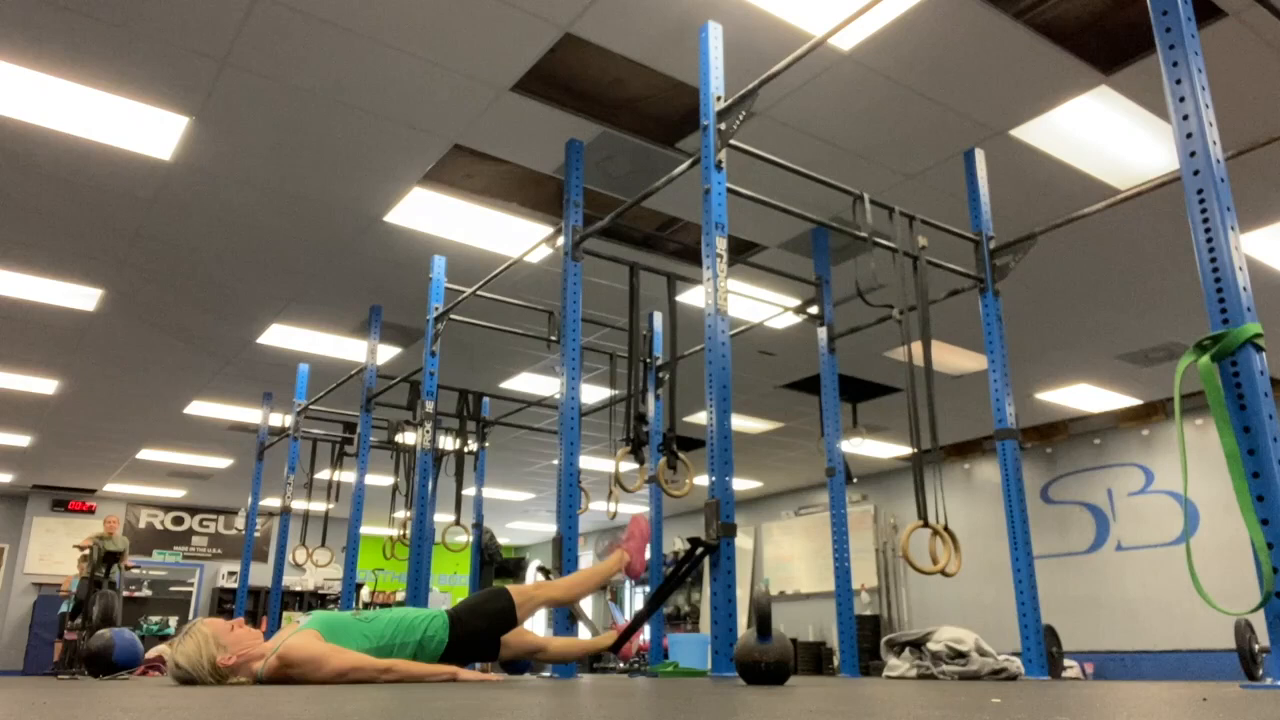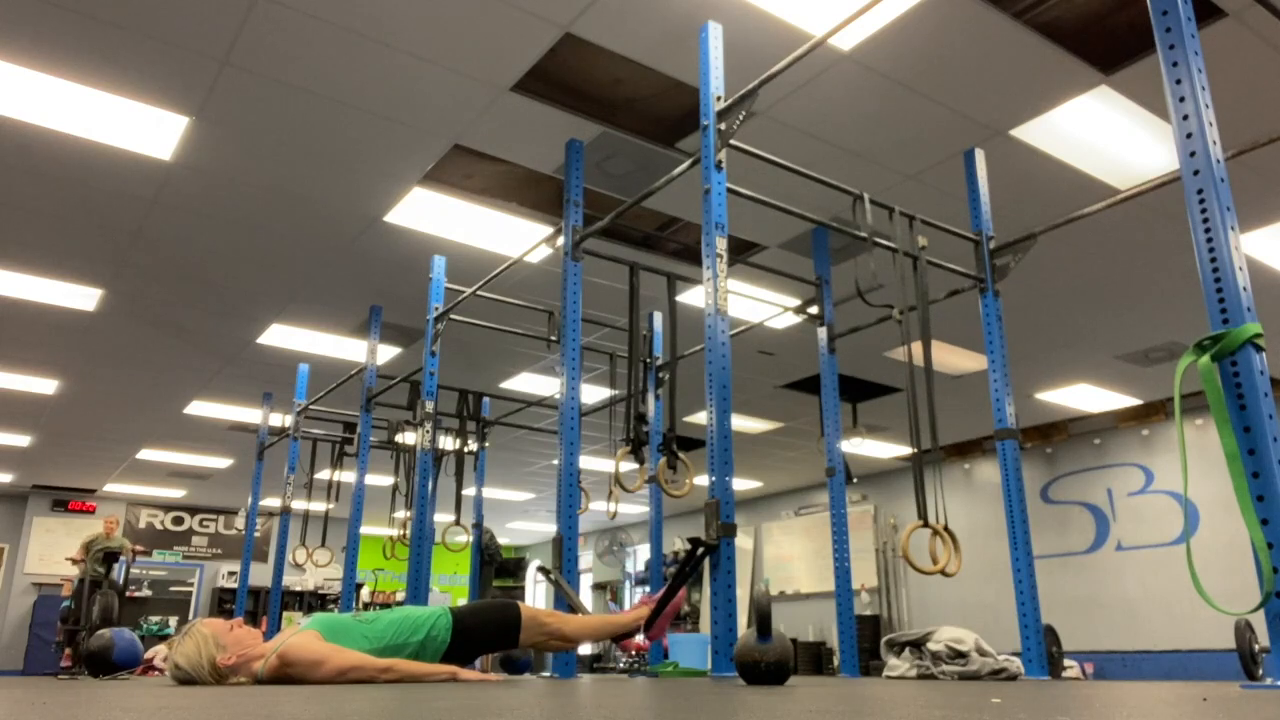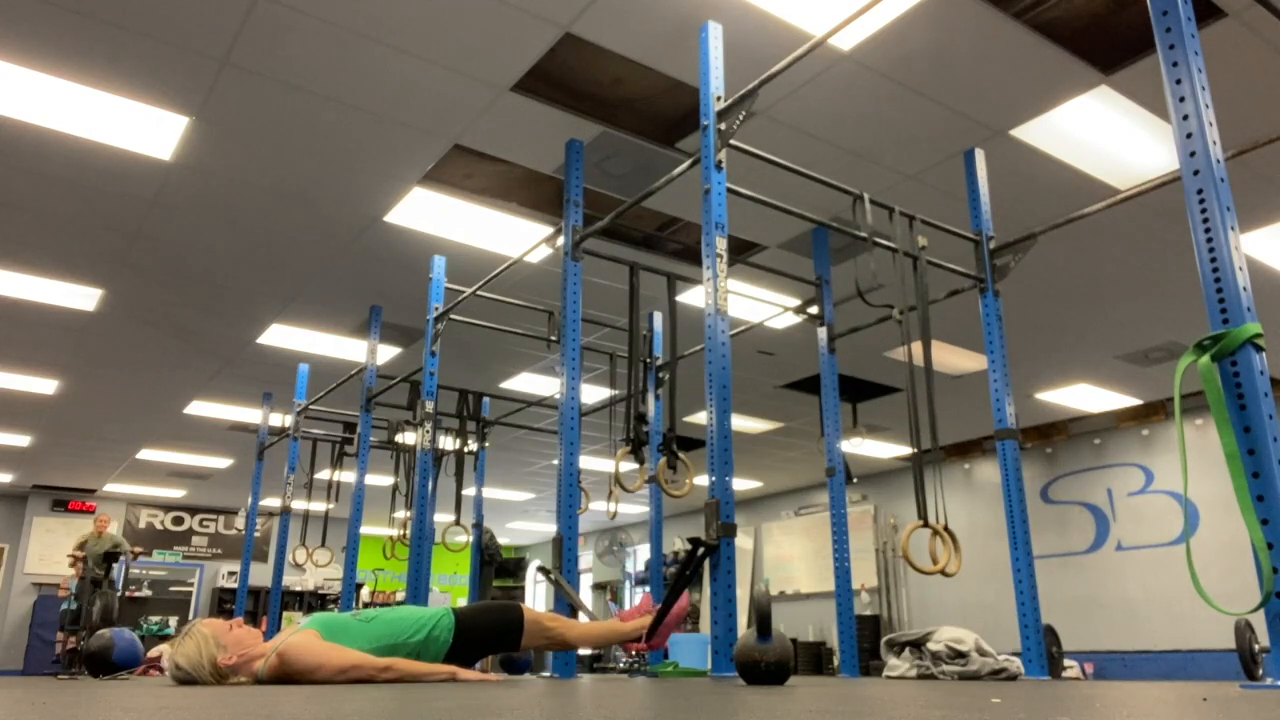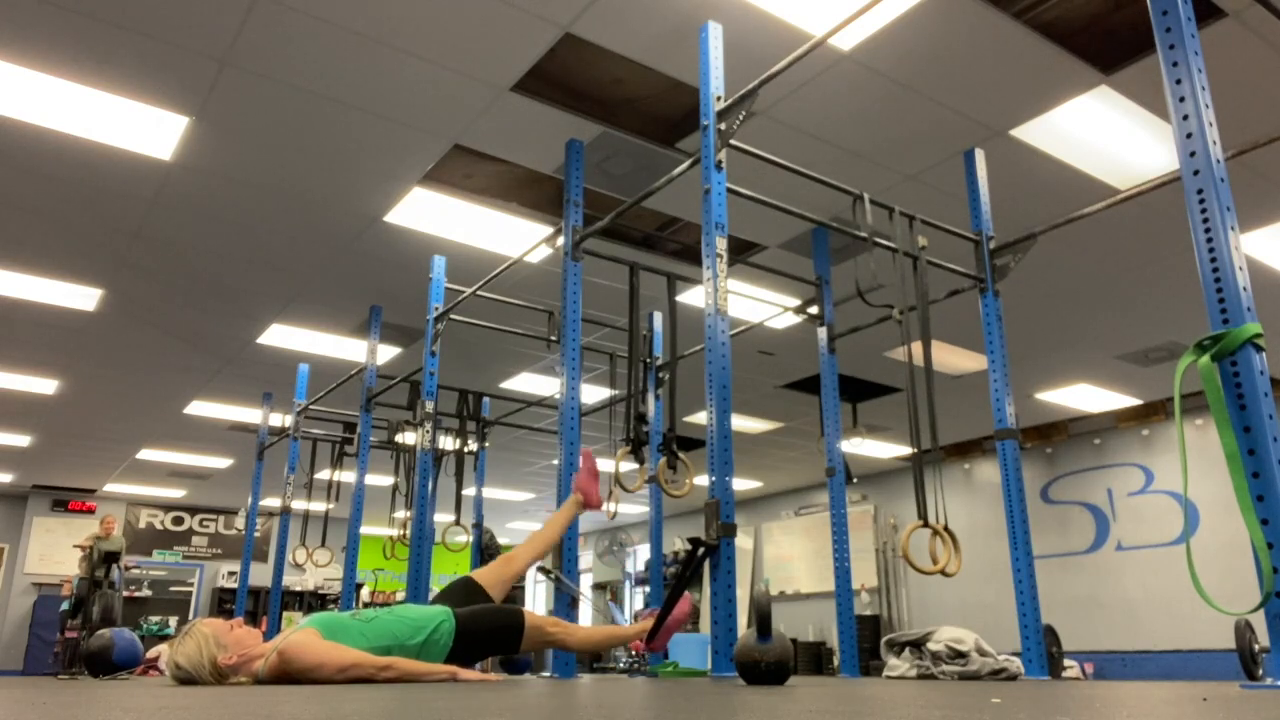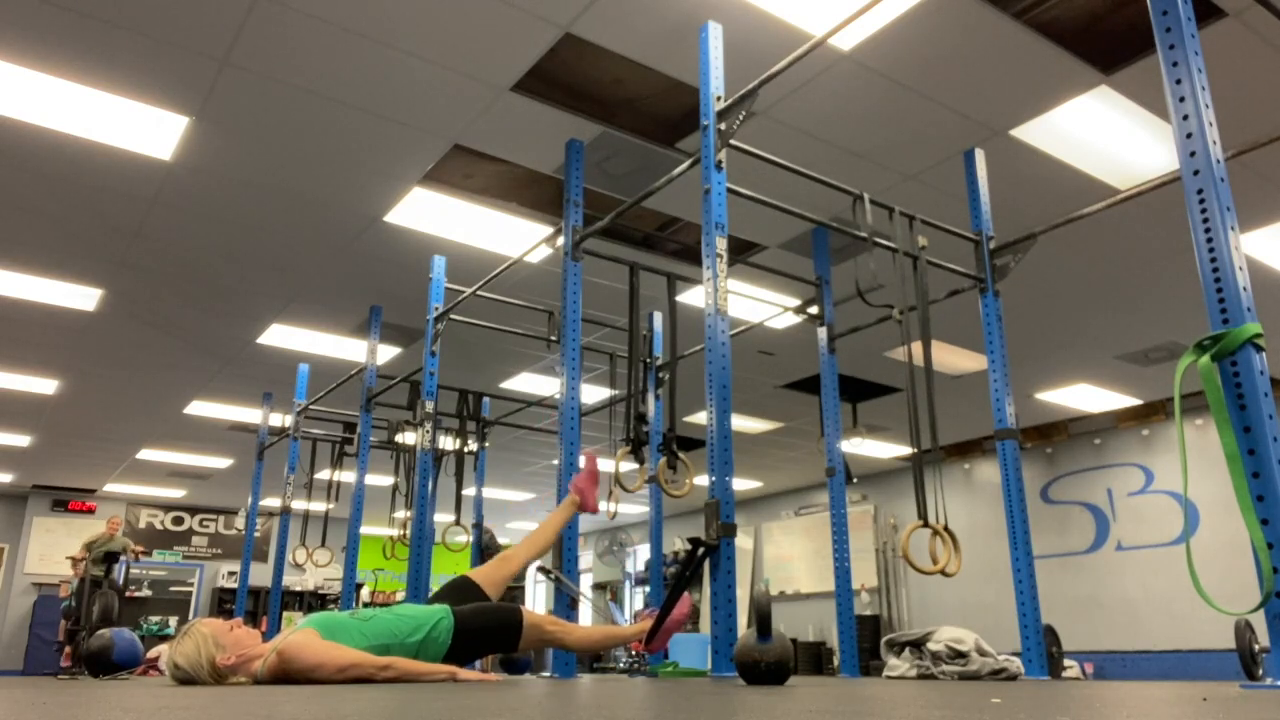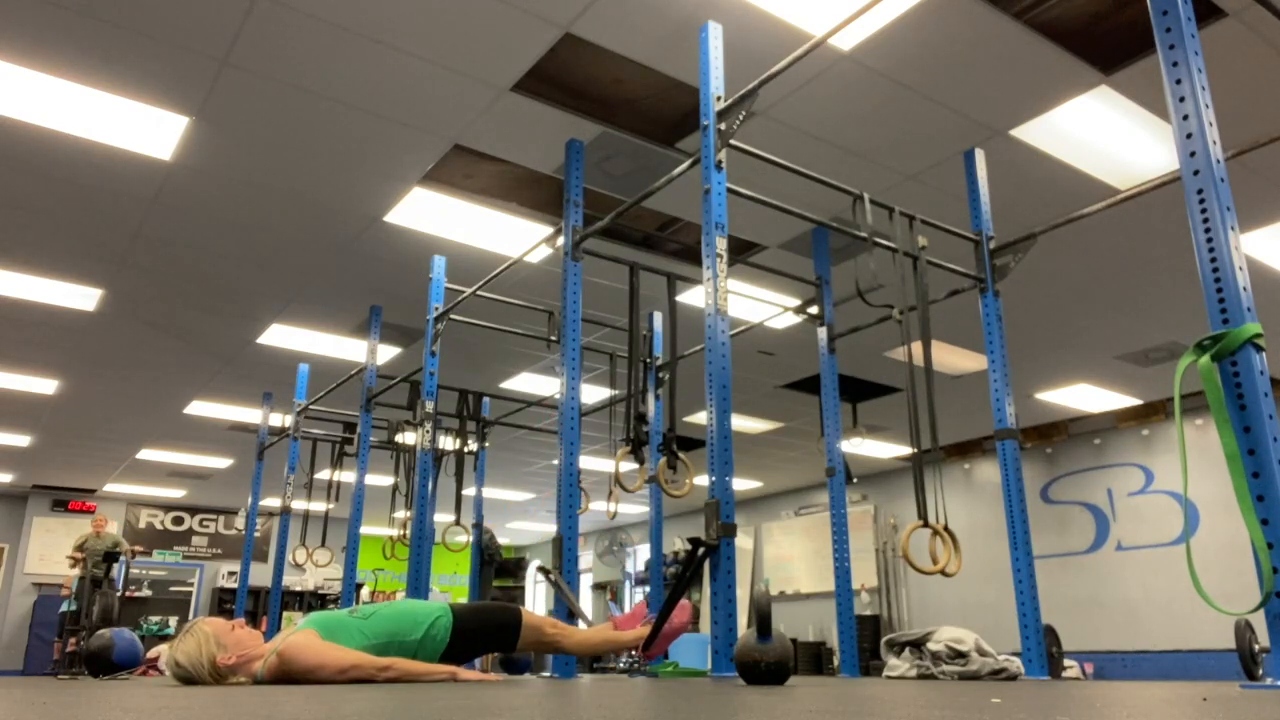
dt=0.7s
person 1, frame 1
left shoulder: (271, 658)
right shoulder: (290, 658)
right elbow: (380, 668)
right wrist: (457, 673)
left hip: (437, 633)
right hip: (444, 636)
left knee: (533, 646)
right knee: (537, 593)
left ankle: (607, 642)
right ankle: (625, 559)
person 1, frame 2
left shoulder: (274, 654)
right shoulder: (290, 659)
right elbow: (383, 669)
right wrist: (458, 673)
left hip: (439, 628)
right hip: (445, 634)
left knee: (538, 635)
right knee: (547, 623)
left ankle: (627, 625)
right ankle: (641, 619)
person 1, frame 3
left shoulder: (276, 651)
right shoulder: (289, 659)
right elbow: (380, 668)
right wrist: (457, 673)
left hip: (434, 624)
right hip: (443, 635)
left knee: (542, 628)
right knee: (548, 626)
left ankle: (627, 625)
right ankle: (644, 628)
person 1, frame 4
left shoulder: (280, 650)
right shoulder: (292, 656)
right elbow: (382, 667)
right wrist: (457, 673)
left hip: (431, 617)
right hip: (444, 637)
left knee: (512, 563)
right knee: (552, 629)
left ankle: (580, 498)
right ankle: (647, 630)
person 1, frame 5
left shoulder: (278, 651)
right shoulder: (290, 656)
right elbow: (380, 667)
right wrist: (456, 672)
left hip: (429, 616)
right hip: (441, 632)
left knee: (512, 560)
right knee: (548, 627)
left ankle: (577, 501)
right ankle: (646, 631)
person 1, frame 6
left shoulder: (277, 653)
right shoulder: (290, 656)
right elbow: (381, 668)
right wrist: (458, 674)
left hip: (427, 618)
right hip: (439, 632)
left knee: (539, 628)
right knee: (548, 631)
left ankle: (616, 628)
right ankle: (645, 637)
